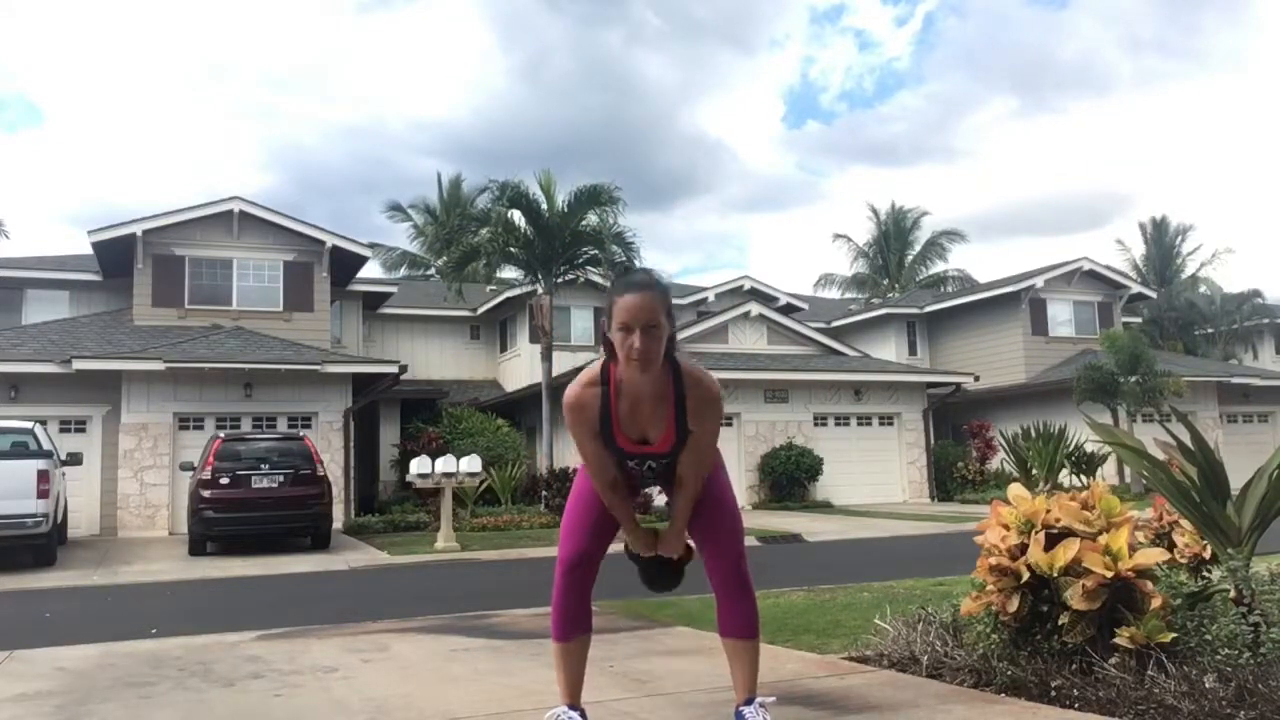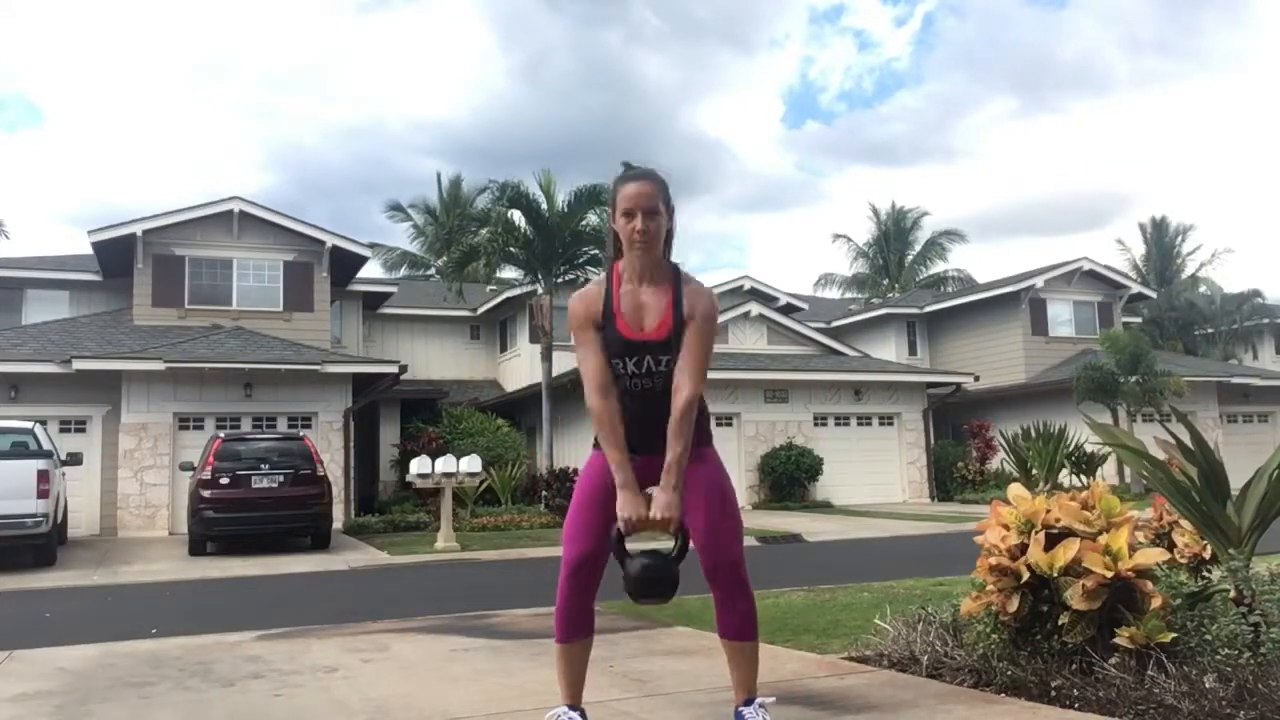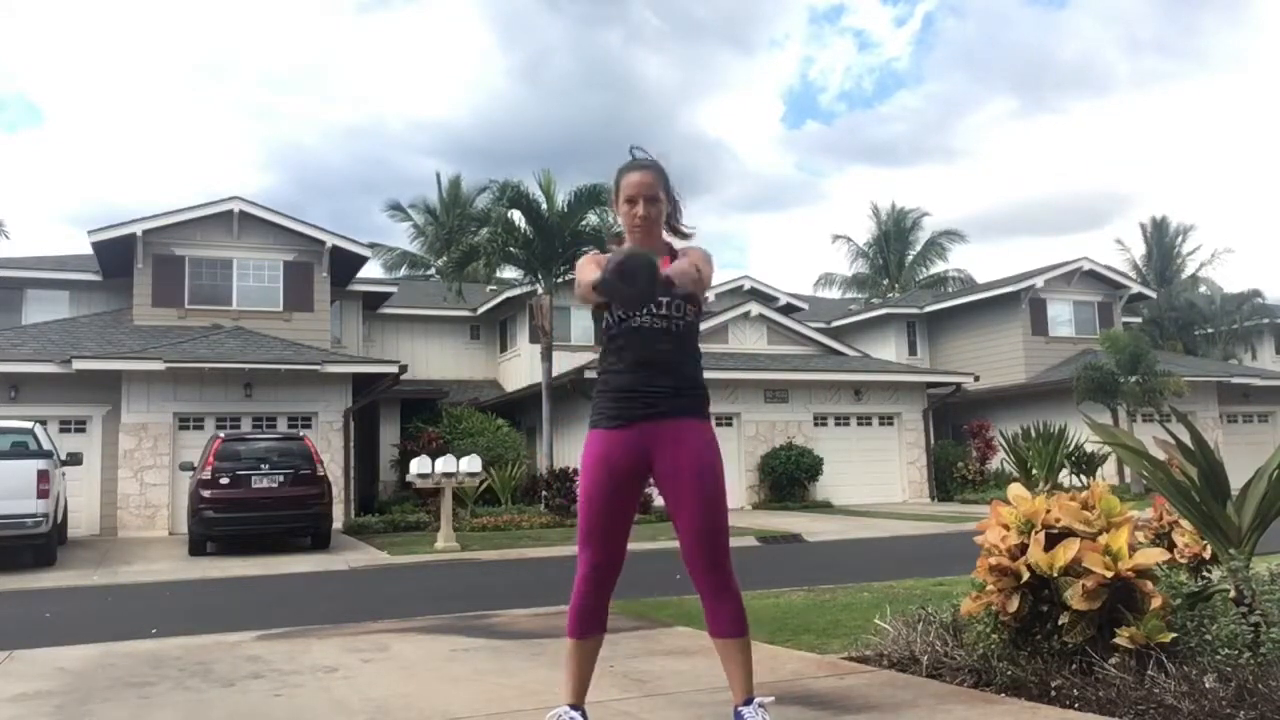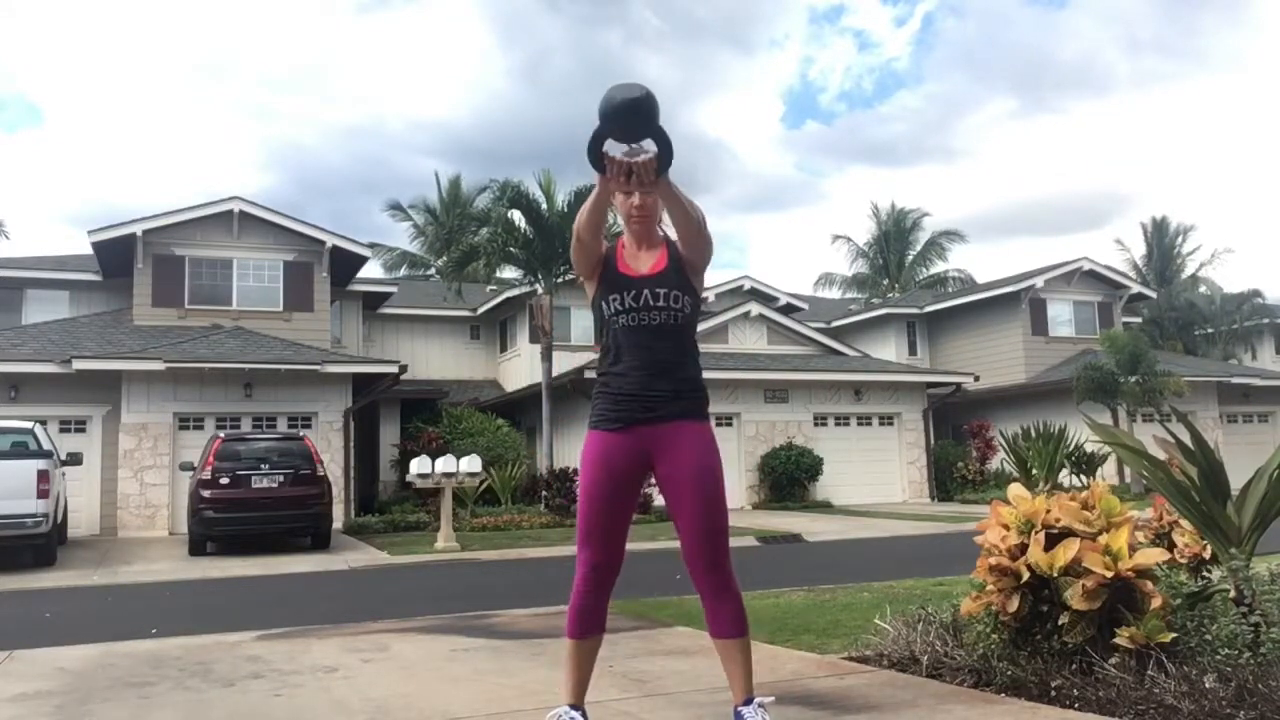
dt=0.2s
person 1, frame 1
left shoulder: (702, 391)
right shoulder: (582, 396)
left elbow: (688, 479)
right elbow: (606, 479)
left wrist: (674, 536)
right wrist: (634, 534)
left hip: (686, 466)
right hip: (615, 470)
left knee: (732, 572)
right knee: (572, 567)
person 1, frame 2
left shoulder: (695, 298)
right shoulder: (588, 302)
left elbow: (686, 396)
right elbow: (600, 399)
left wrist: (671, 487)
right wrist: (626, 487)
left hip: (688, 448)
right hip: (615, 452)
left knee: (727, 569)
right knee: (577, 567)
person 1, frame 3
left shoulder: (691, 260)
right shoulder: (596, 264)
left elbow: (697, 276)
right elbow: (590, 286)
left wrist: (670, 267)
right wrist: (617, 270)
left hip: (683, 423)
right hip: (614, 426)
left knee: (711, 565)
right knee: (595, 567)
person 1, frame 4
left shoulder: (687, 256)
right shoulder: (597, 259)
left elbow: (695, 227)
right elbow: (583, 230)
left wrist: (658, 178)
right wrist: (605, 180)
left hip: (682, 423)
right hip: (613, 425)
left knee: (711, 565)
right knee: (595, 567)
